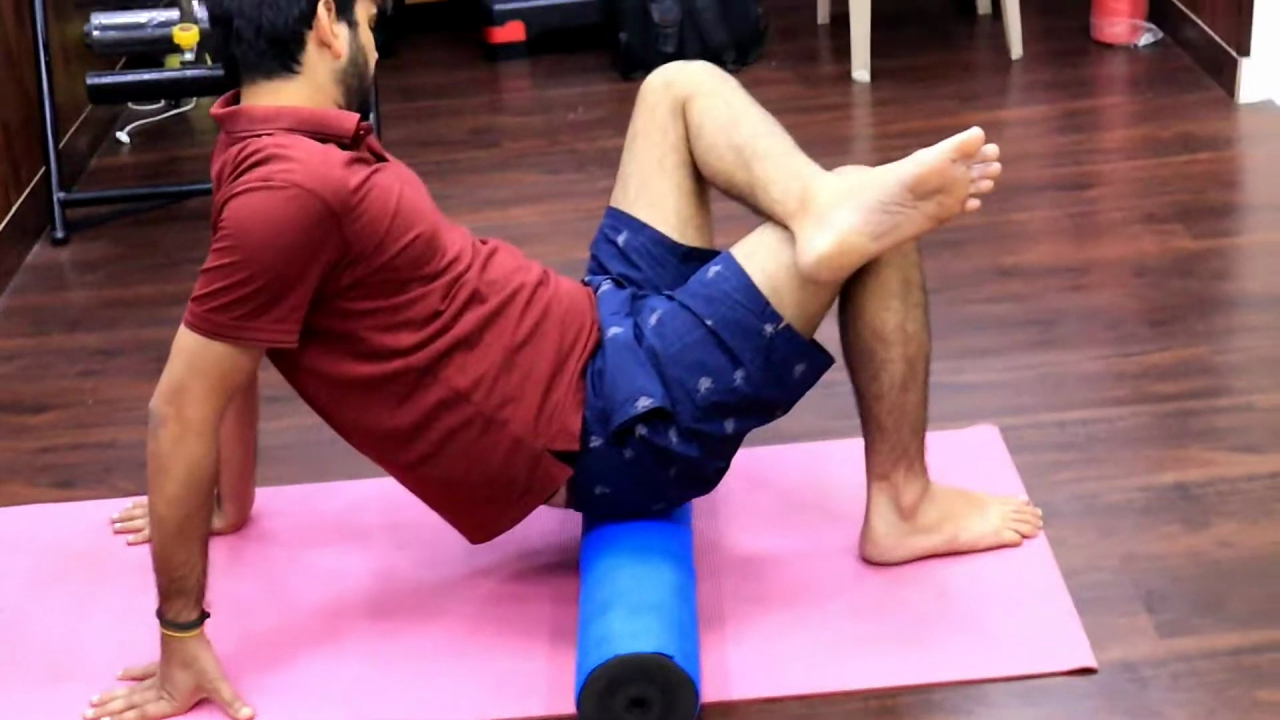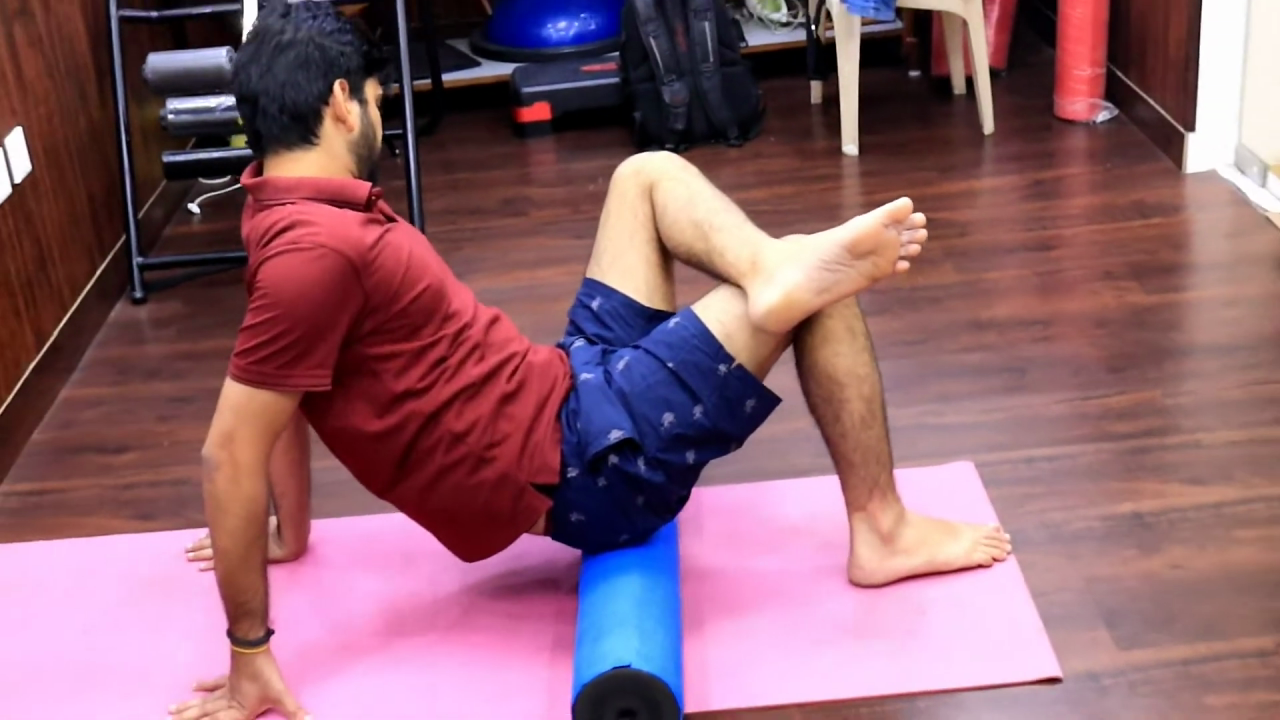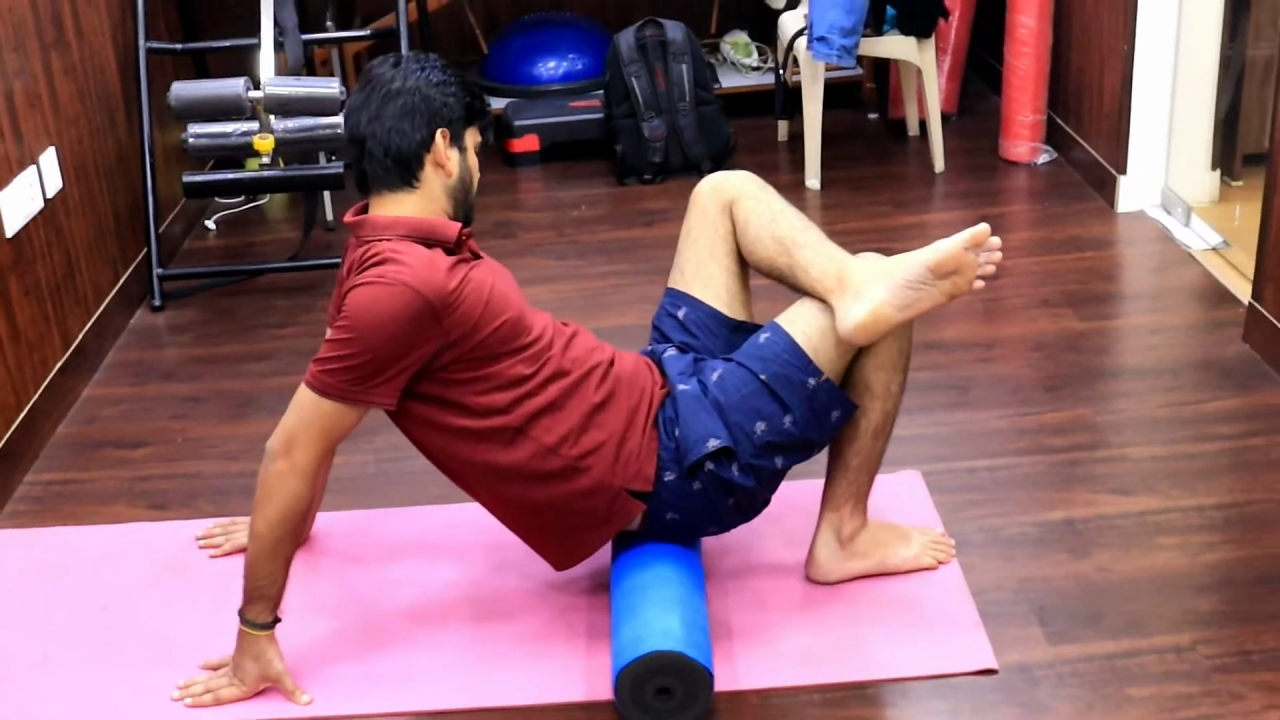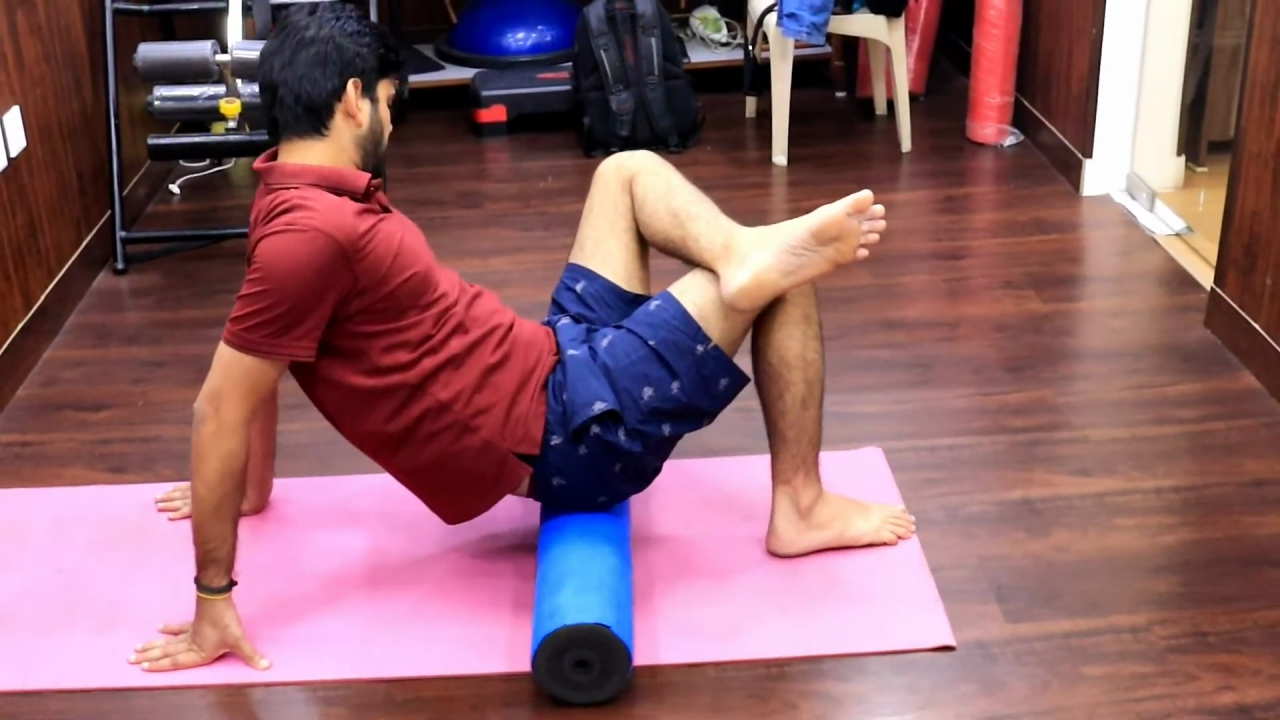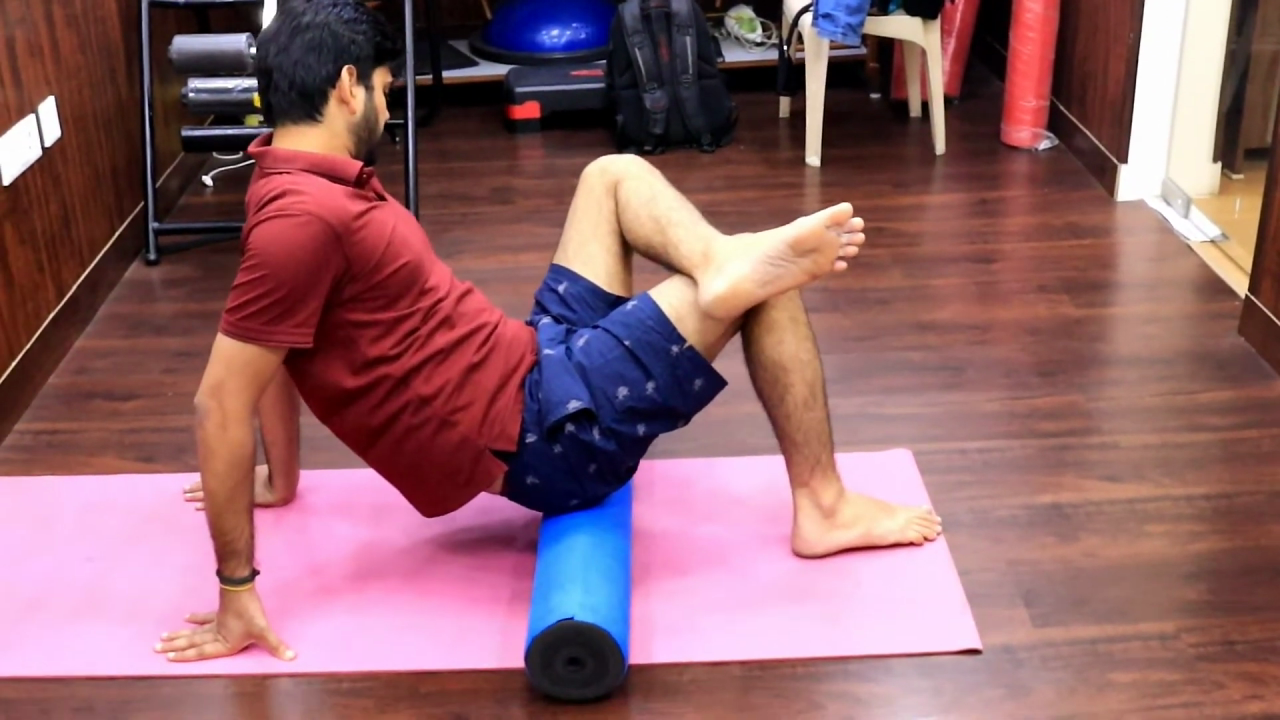
dt=1s
person 1, frame 1
left shoulder: (271, 143)
right shoulder: (296, 186)
left elbow: (231, 366)
right elbow: (179, 410)
left wrist: (232, 503)
right wrist: (181, 640)
left hip: (593, 335)
right hip: (608, 421)
left knee: (684, 87)
right knee: (870, 220)
left ankle: (820, 215)
right ankle: (906, 506)
person 1, frame 2
left shoulder: (296, 212)
right shoulder: (318, 249)
left elbow: (284, 405)
right elbow: (229, 453)
left wrist: (291, 532)
left hip: (578, 388)
right hip: (586, 461)
left knee: (650, 175)
right knee: (819, 289)
left ankle: (775, 270)
right ankle: (884, 529)
person 1, frame 3
left shoulder: (389, 246)
right shoulder: (405, 285)
left elbow: (328, 374)
right elbow: (292, 448)
right wrist: (256, 636)
left hip: (660, 392)
right hip: (678, 458)
left knee: (728, 191)
right knee: (882, 307)
left ankle: (856, 284)
right ankle: (846, 533)
person 1, frame 4
left shoulder: (304, 196)
right shoulder: (312, 231)
left elbow: (259, 368)
right elbow: (220, 408)
left wrist: (255, 488)
right wrist: (215, 599)
left hip: (553, 363)
right hip: (565, 430)
left knee: (631, 171)
right knee: (786, 277)
left ankle: (739, 256)
right ankle: (803, 507)
person 1, frame 5
left shoulder: (302, 183)
right shoulder: (305, 217)
left elbow: (278, 352)
right elbow: (220, 402)
left wrist: (281, 478)
right wrist: (236, 591)
left hip: (539, 363)
right hip: (545, 431)
left knee: (616, 176)
right knee: (769, 283)
left ankle: (725, 264)
right ankle: (823, 505)
